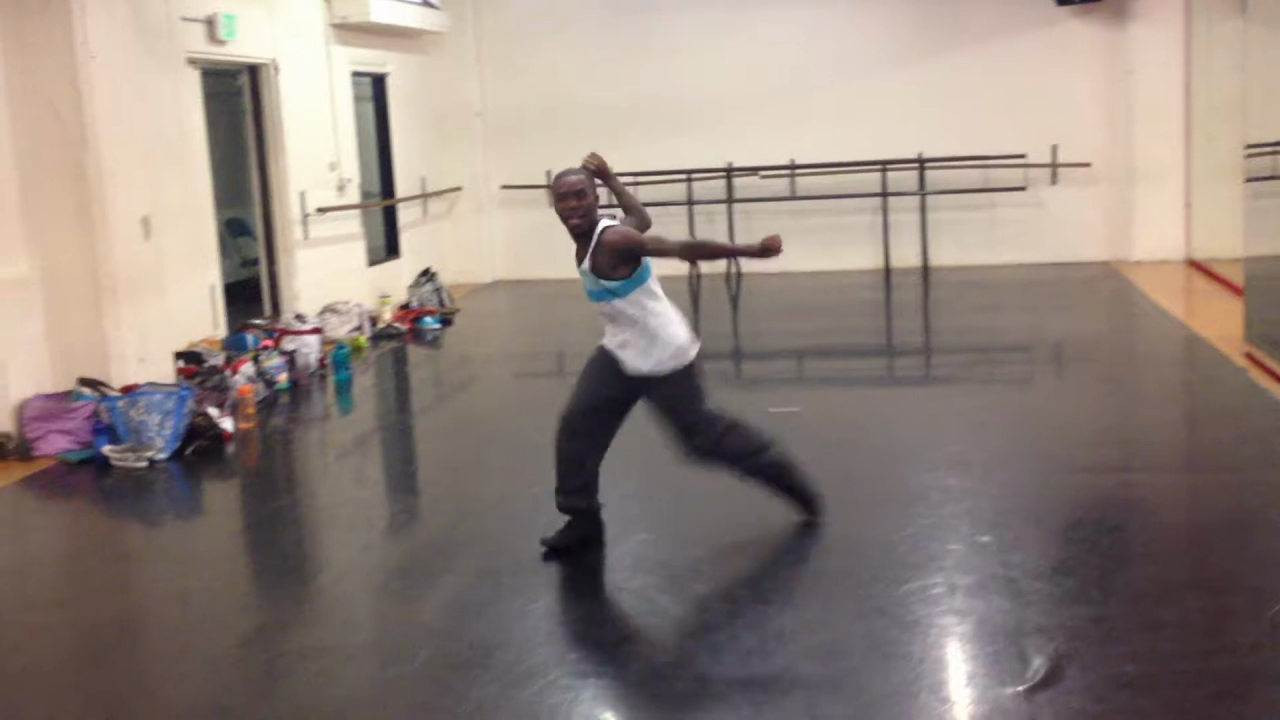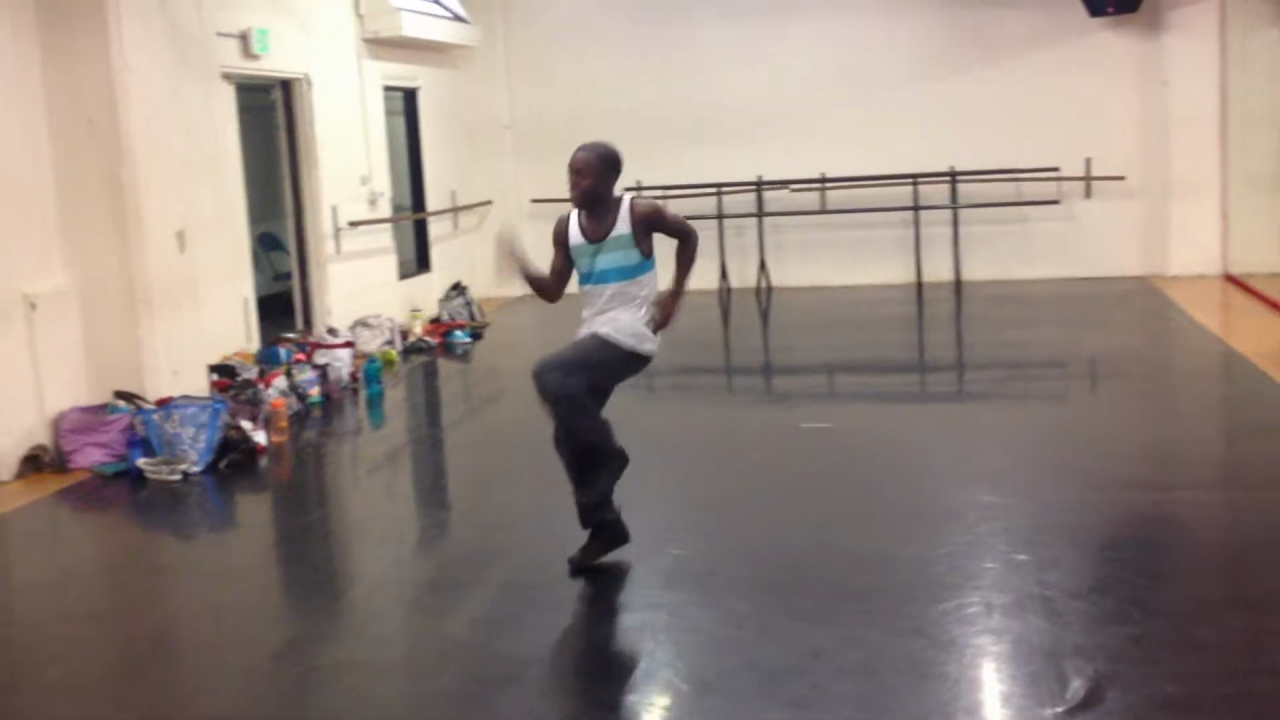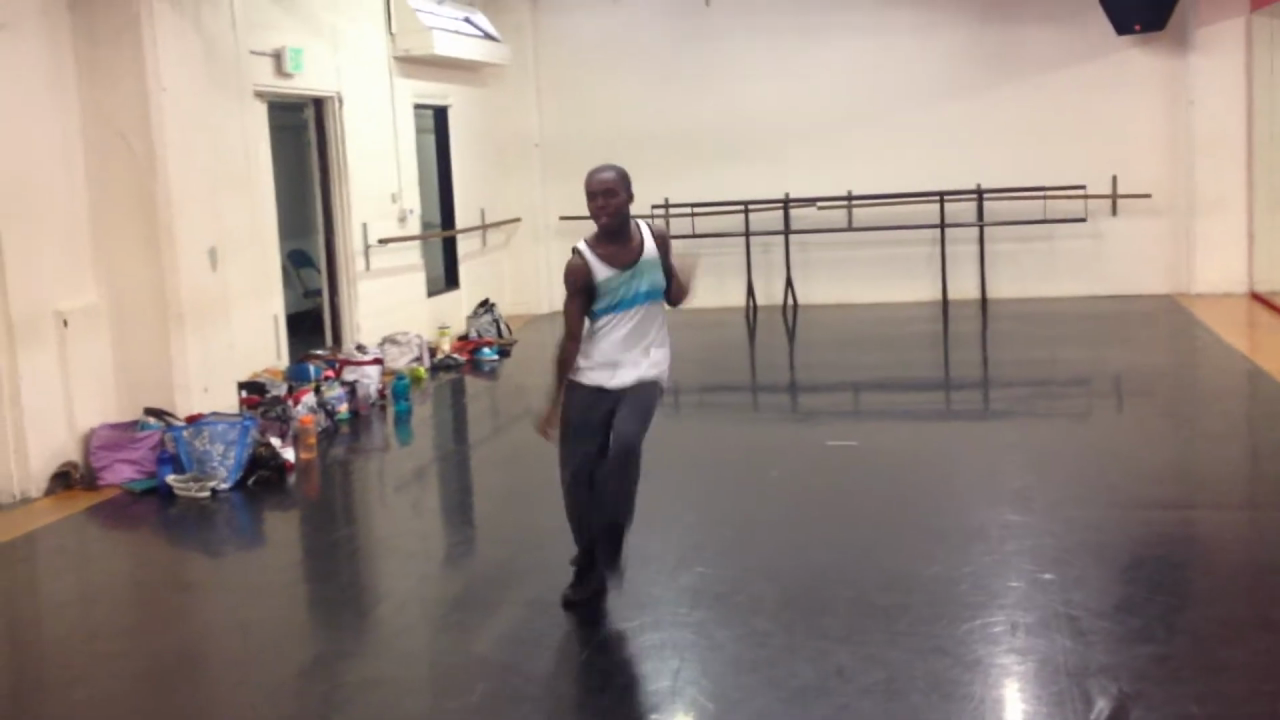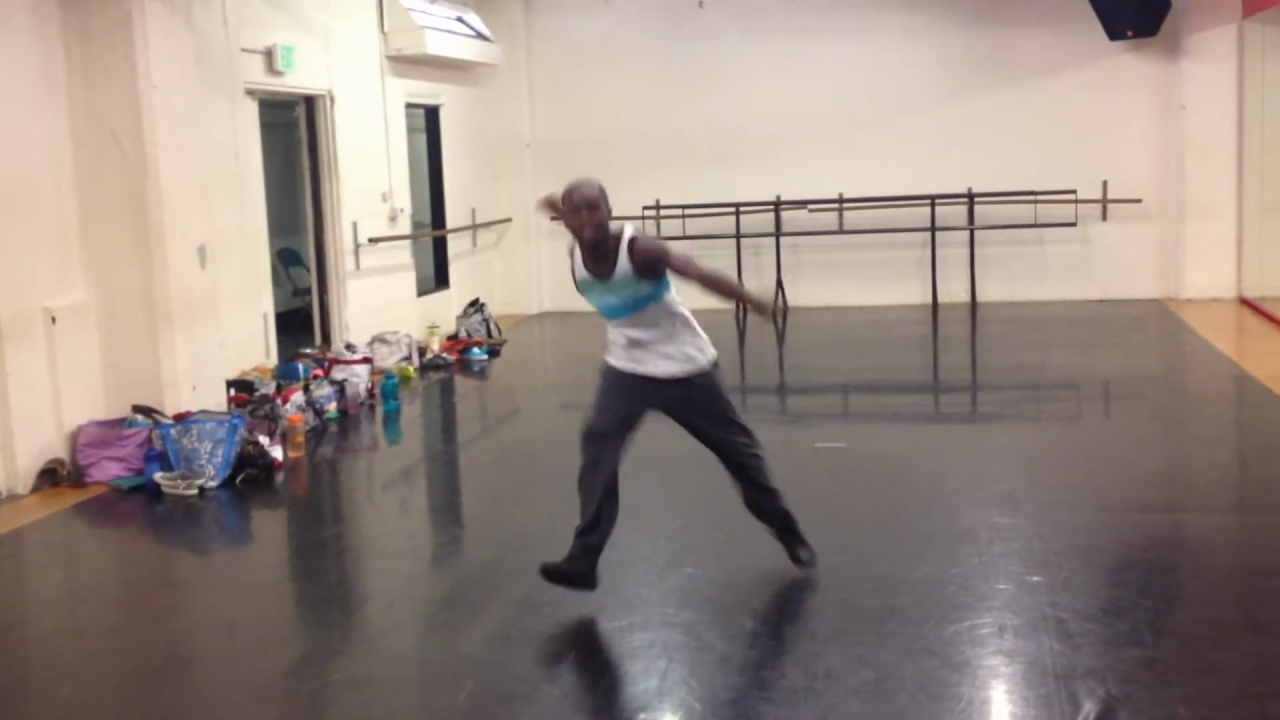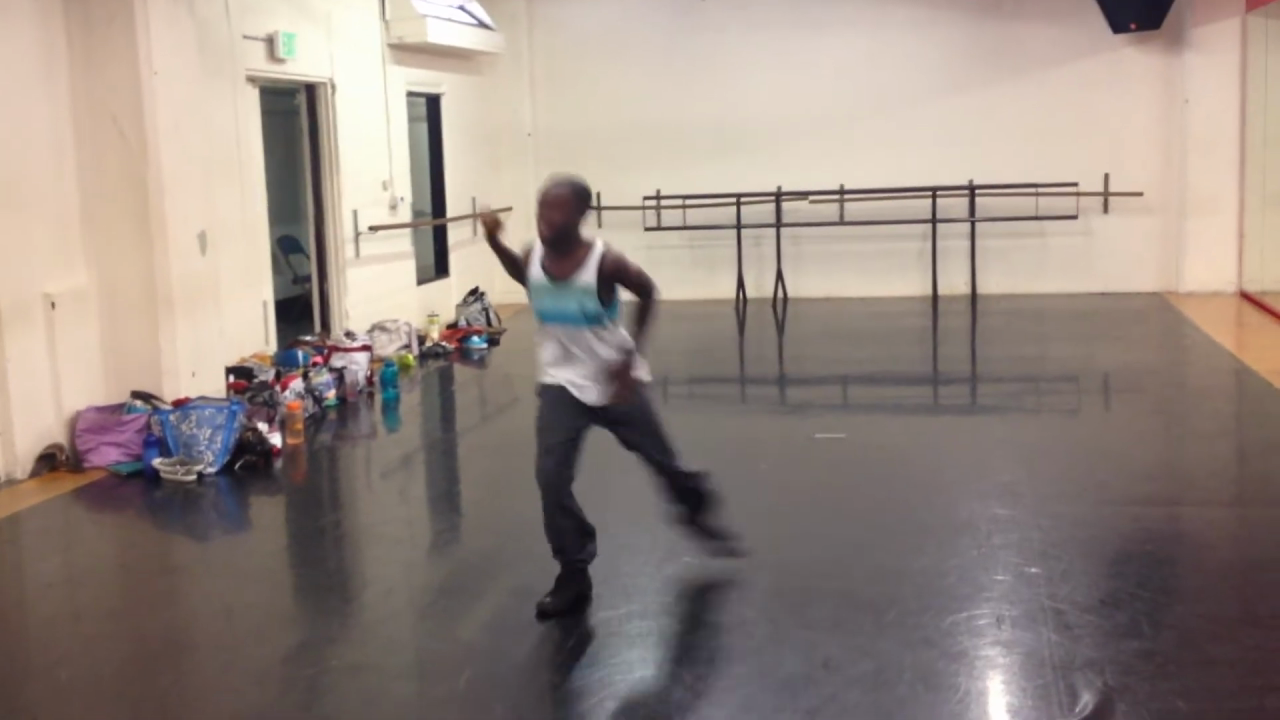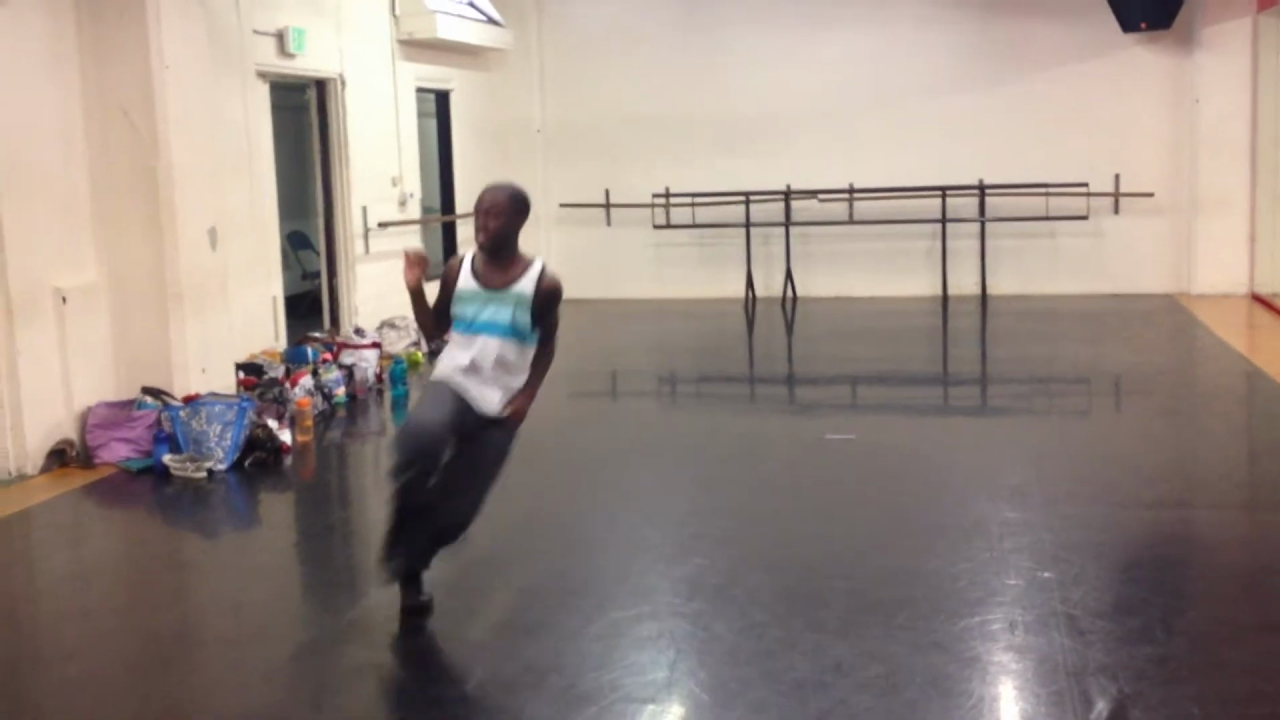
dt=0.3s
person 1, frame 1
left shoulder: (612, 240)
right shoulder: (588, 237)
left elbow: (685, 249)
right elbow: (642, 222)
left wrist: (753, 251)
right wrist: (611, 179)
left hip: (664, 355)
right hip: (621, 350)
left knee: (707, 438)
right knee: (576, 426)
left ankle: (788, 479)
right ankle: (583, 520)
person 1, frame 2
left shoulder: (640, 213)
right shoulder: (566, 227)
left elbow: (687, 235)
right elbow: (552, 291)
left wrist: (675, 293)
right wrist: (520, 264)
left hip: (630, 338)
right hip: (593, 336)
left knee: (552, 379)
right knee: (572, 422)
left ankle: (607, 457)
right ankle: (605, 525)
person 1, frame 3
left shoulder: (655, 238)
right shoulder: (580, 262)
left elbow: (671, 298)
right elbow: (571, 337)
left wrist: (682, 284)
right wrist: (555, 403)
left hip: (643, 375)
right hip: (590, 380)
left knee: (624, 447)
right knee: (580, 473)
left ankle: (609, 546)
right ankle: (591, 568)
person 1, frame 4
left shoulder: (637, 247)
right shoulder: (577, 256)
left elbow: (695, 271)
right elbow: (590, 235)
left wrist: (750, 300)
left hip: (683, 362)
right hip: (627, 365)
left knee: (732, 444)
right knee: (598, 439)
left ankle: (785, 528)
right ankle: (584, 558)
person 1, frame 5
left shoulder: (605, 261)
right shoulder: (532, 256)
left elbow: (647, 293)
left wrist: (629, 363)
right wrist: (495, 242)
left hip: (615, 379)
right hip: (561, 383)
left knee: (663, 462)
right knee: (552, 476)
left ankle: (699, 512)
right ankle: (573, 575)
person 1, frame 6
left shoulder: (543, 283)
right shoulder: (458, 269)
left elbow: (546, 347)
right elbow: (434, 334)
left wrist: (527, 395)
right wrist: (415, 291)
left hip: (501, 409)
right hip: (452, 385)
left knee: (458, 506)
right knee: (420, 436)
left ankle: (413, 574)
right ankle: (403, 542)
